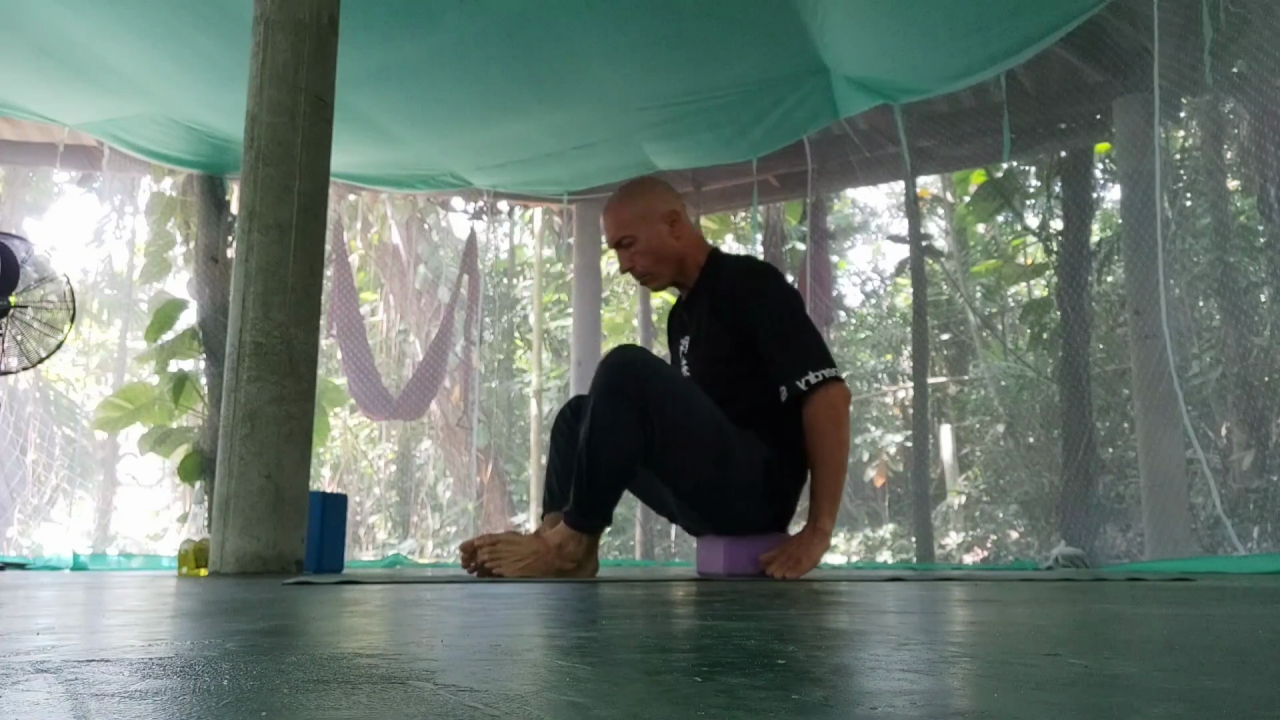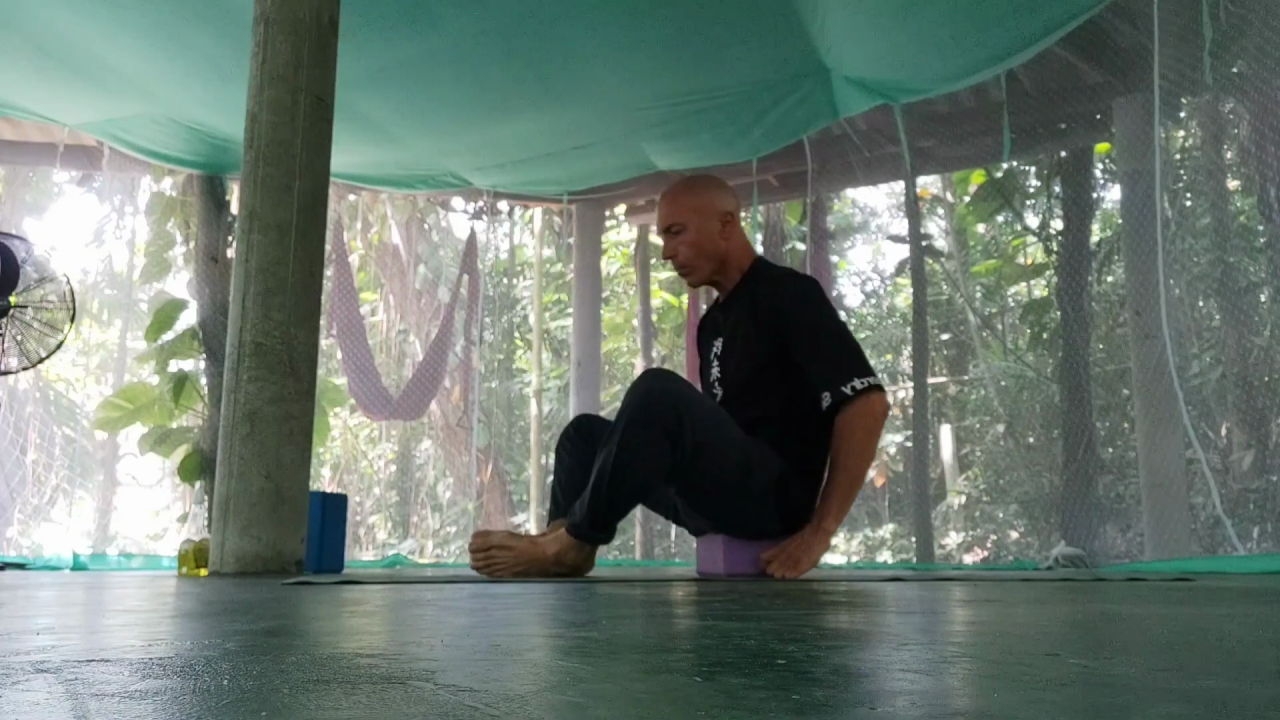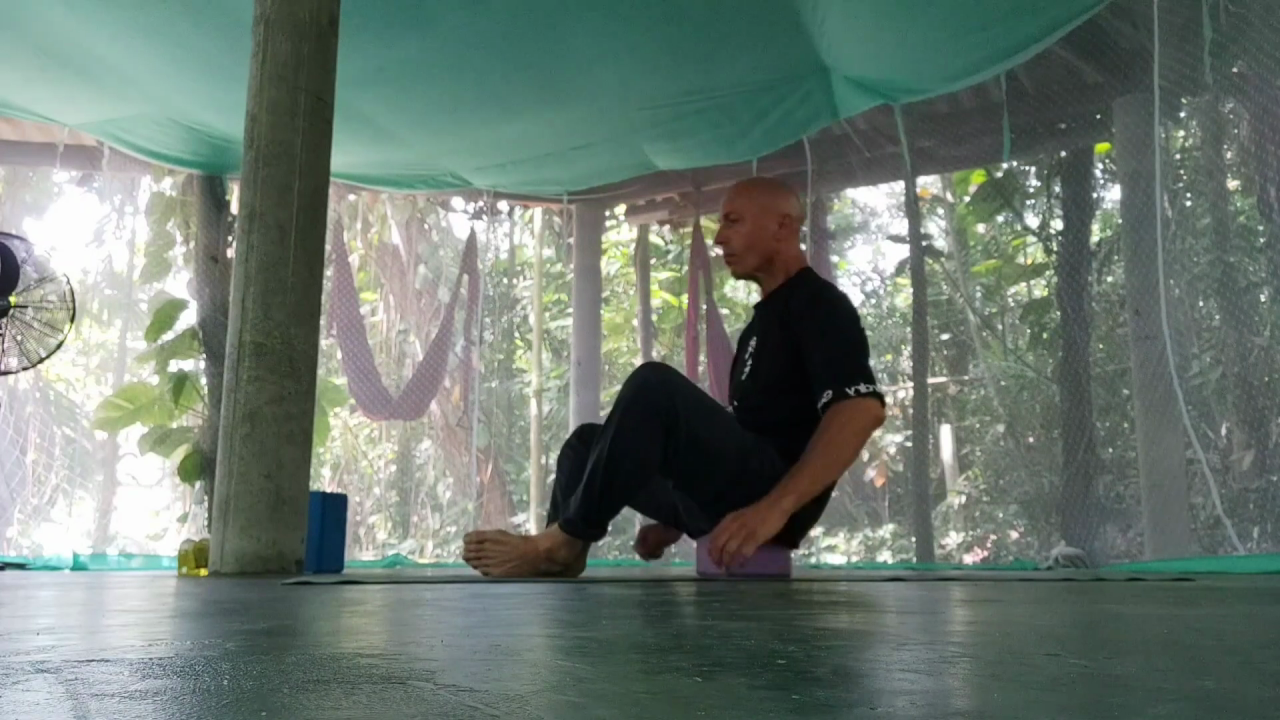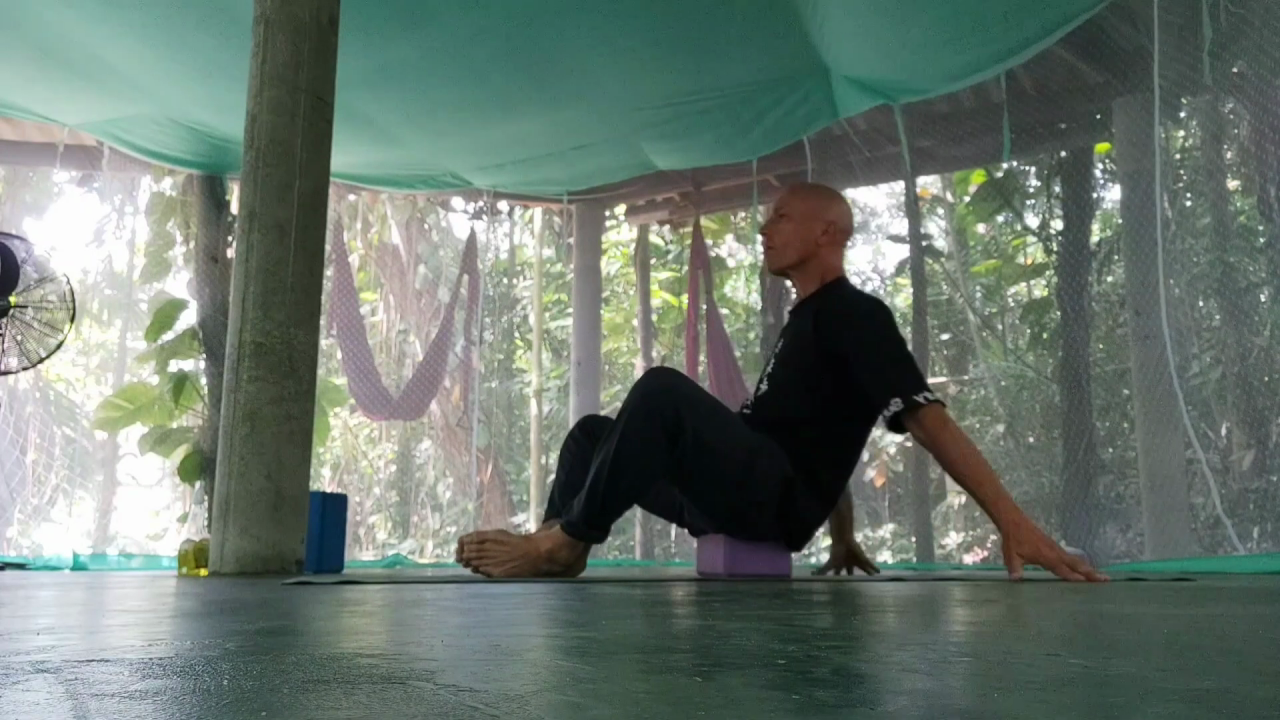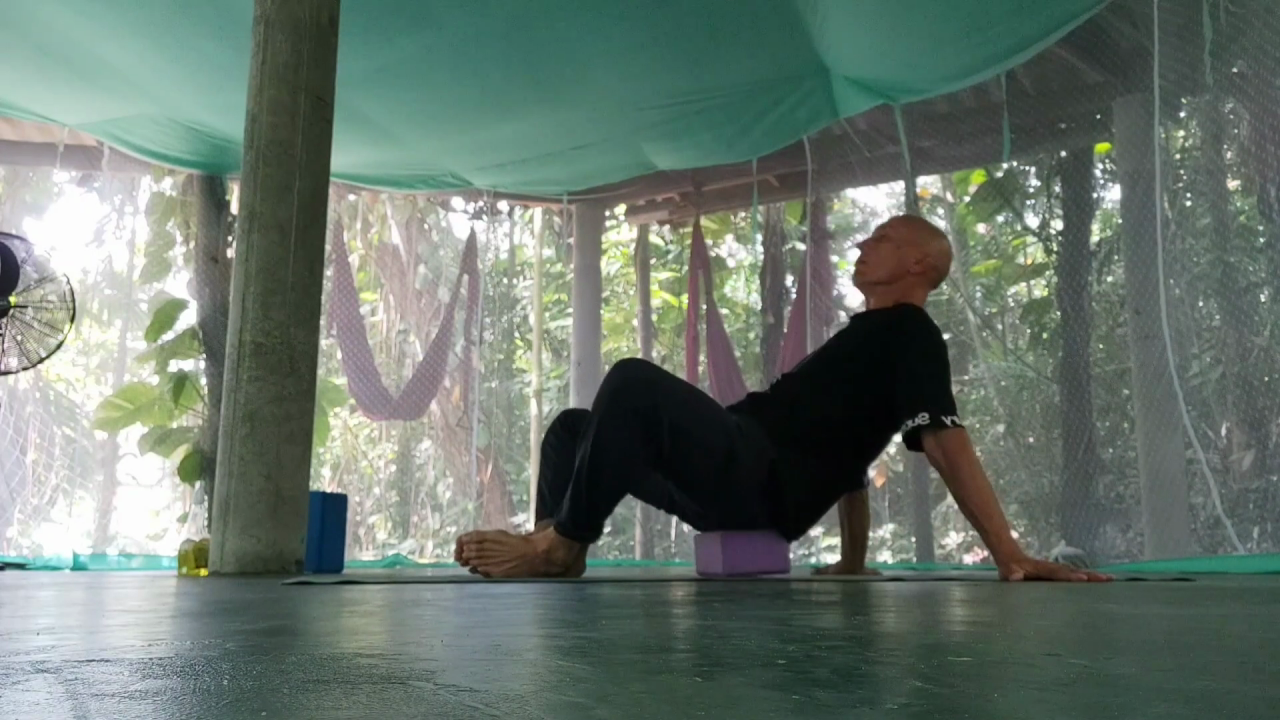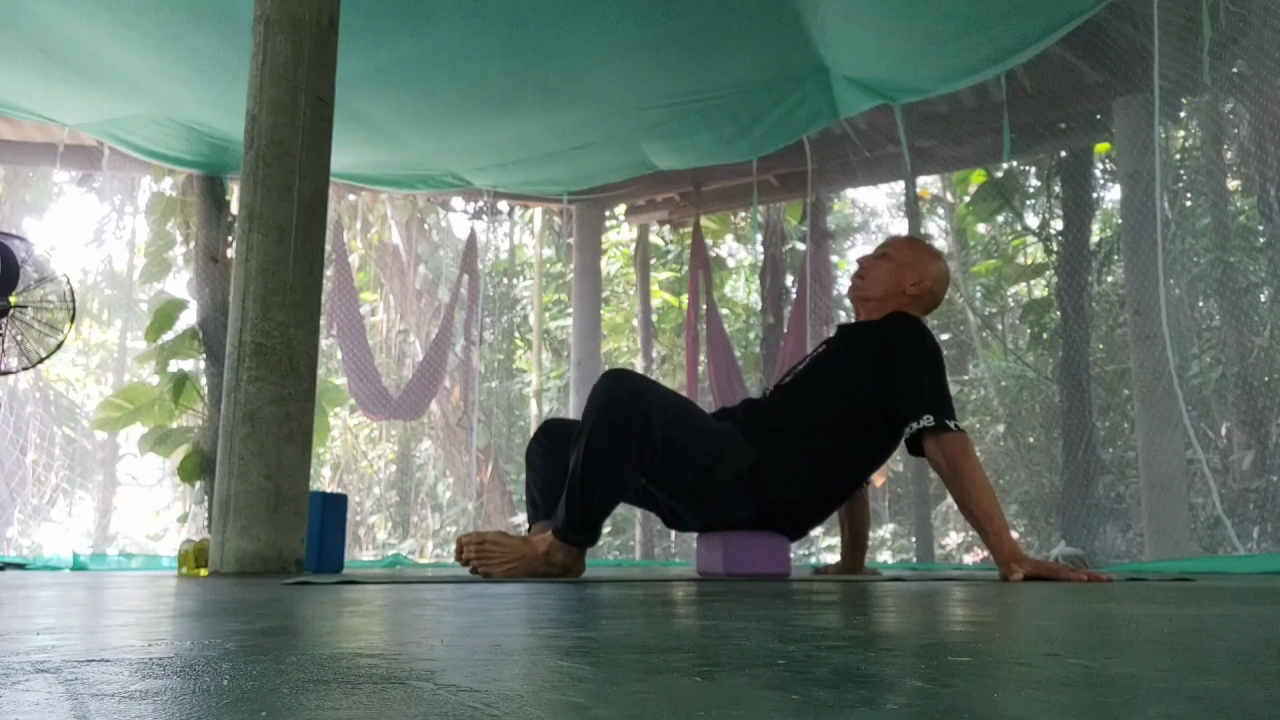
dt=0.5s
person 1, frame 1
left shoulder: (749, 285)
right shoulder: (682, 316)
left elbow: (828, 393)
left wrist: (818, 531)
left hip: (756, 490)
right hip: (709, 492)
left knee: (627, 369)
right knee: (582, 412)
left ankle: (575, 541)
right ankle: (556, 533)
person 1, frame 2
left shoulder: (789, 296)
right shoulder: (713, 322)
left elbow: (867, 403)
left wrist: (819, 531)
left hip: (773, 495)
right hip: (720, 496)
left knee: (658, 391)
right knee: (584, 432)
left ankle: (573, 544)
right ankle: (561, 538)
person 1, frame 3
left shoulder: (819, 305)
right shoulder: (763, 321)
left elbow: (862, 410)
left wrist: (775, 508)
right wrist: (676, 522)
left hip: (769, 491)
right hip: (729, 491)
left knee: (654, 385)
right knee: (587, 441)
left ankle: (564, 542)
right ankle: (558, 550)
person 1, frame 4
left shoulder: (854, 314)
right shoulder: (804, 319)
left elbow: (927, 418)
left wrist: (1014, 525)
right wrist: (844, 541)
left hip: (776, 499)
right hip: (735, 490)
left knee: (661, 390)
right knee: (593, 432)
left ankle: (566, 541)
right ankle: (556, 550)
person 1, frame 5
left shoulder: (910, 333)
right shoulder: (865, 335)
left elbow: (946, 443)
right elbow: (846, 452)
left wrist: (1009, 555)
right wrist: (853, 561)
left hip: (767, 483)
right hip: (733, 477)
left knee: (632, 381)
right knee: (572, 430)
left ankle: (562, 544)
right ankle: (550, 561)
person 1, frame 6
left shoulder: (904, 341)
right shoulder: (854, 342)
left elbow: (946, 444)
right elbow: (847, 450)
left wrist: (1009, 554)
right wrist: (853, 560)
left hip: (755, 485)
right hip: (722, 477)
left knee: (621, 391)
right knee: (555, 439)
left ankle: (560, 546)
right ankle: (547, 551)
